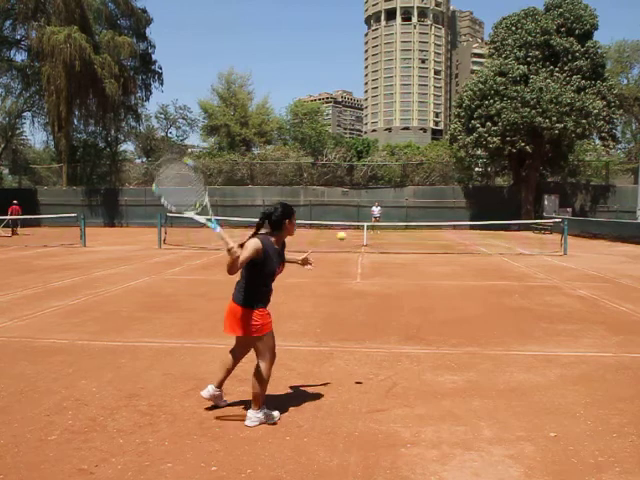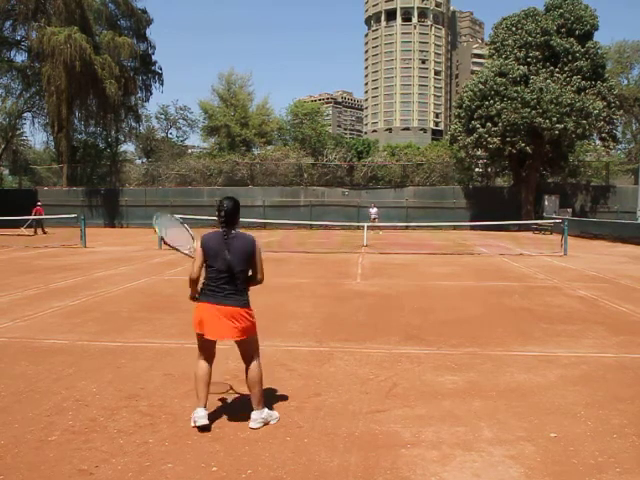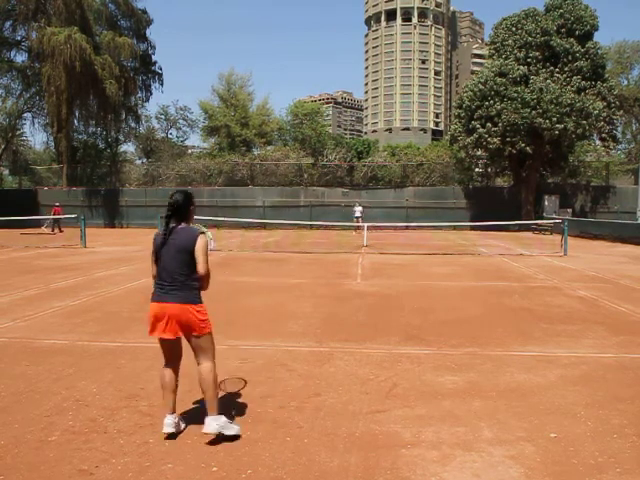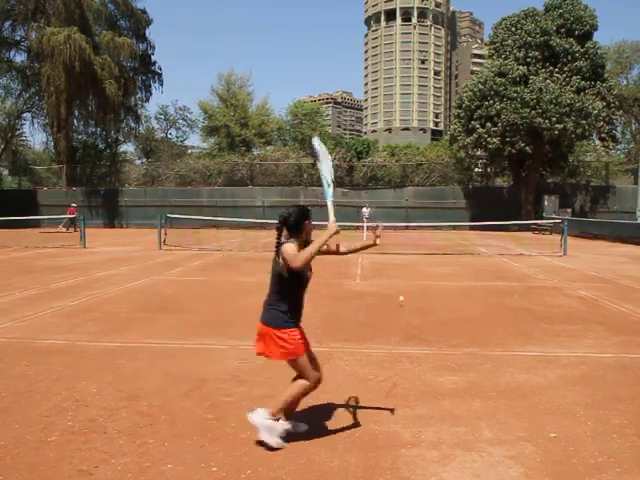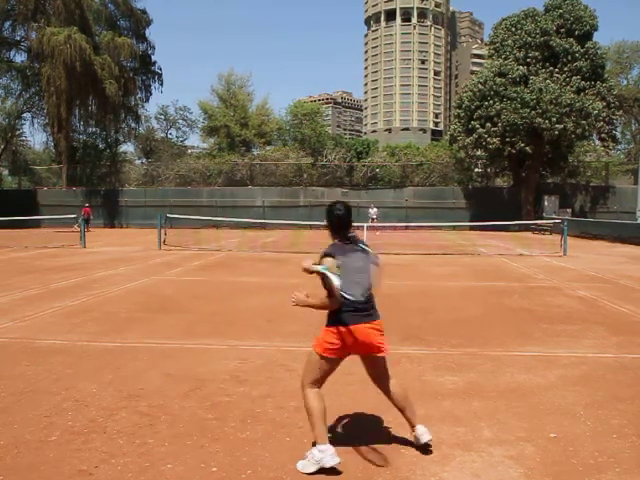
dt=1s
person 1, frame 1
left shoulder: (279, 243)
right shoulder: (259, 243)
right elbow: (231, 269)
left wrist: (297, 259)
right wrist: (234, 255)
left hip: (253, 306)
right hip: (250, 309)
left knee: (241, 348)
right knee: (267, 358)
left ankle: (214, 389)
right ankle: (256, 412)
person 1, frame 2
left shoulder: (206, 240)
right shoulder: (251, 242)
left elbow: (194, 275)
right elbow: (258, 278)
left wrist: (193, 293)
left hip: (209, 306)
right hip: (238, 308)
left knee: (204, 359)
right knee: (252, 360)
left ankle: (201, 412)
right ankle: (259, 412)
person 1, frame 3
left shoulder: (159, 237)
right shoulder: (197, 235)
left elbow: (155, 273)
right elbow: (202, 271)
right wrist: (202, 286)
left hip: (160, 305)
right hip: (188, 305)
left knee: (170, 363)
right knee: (206, 360)
left ankle: (170, 419)
right ankle: (215, 418)
person 1, frame 4
left shoulder: (303, 245)
right shoulder: (288, 247)
left elbow: (341, 250)
right elbow: (298, 264)
left wrist: (370, 243)
right wrist: (326, 236)
left hip: (286, 323)
right hip: (280, 326)
left knee: (308, 372)
right knee: (312, 377)
left ankle: (284, 422)
right ankle: (267, 416)
person 1, frame 5
left shoulder: (329, 256)
right shoulder: (359, 246)
left elbow: (333, 302)
left wrist: (305, 301)
right wrist: (315, 268)
left hip: (342, 329)
right hip: (371, 325)
left knee: (310, 384)
right knee: (383, 381)
left ankle: (323, 450)
right ankle: (419, 430)
